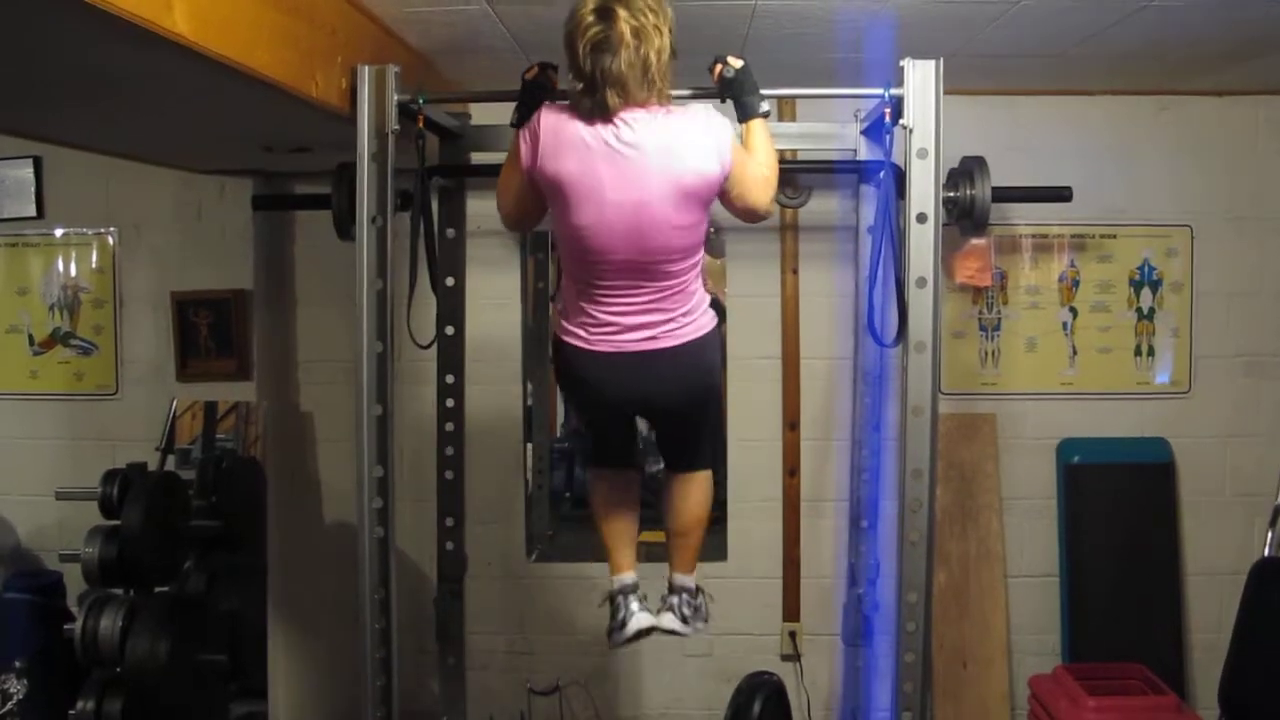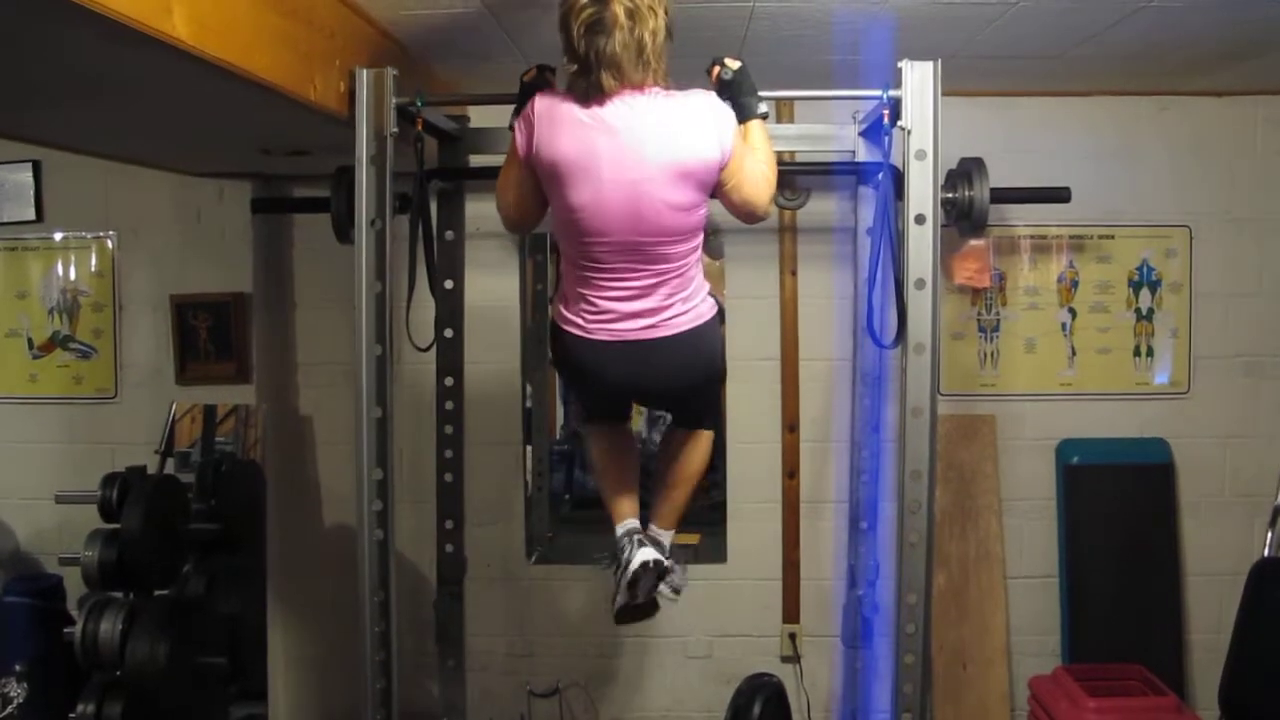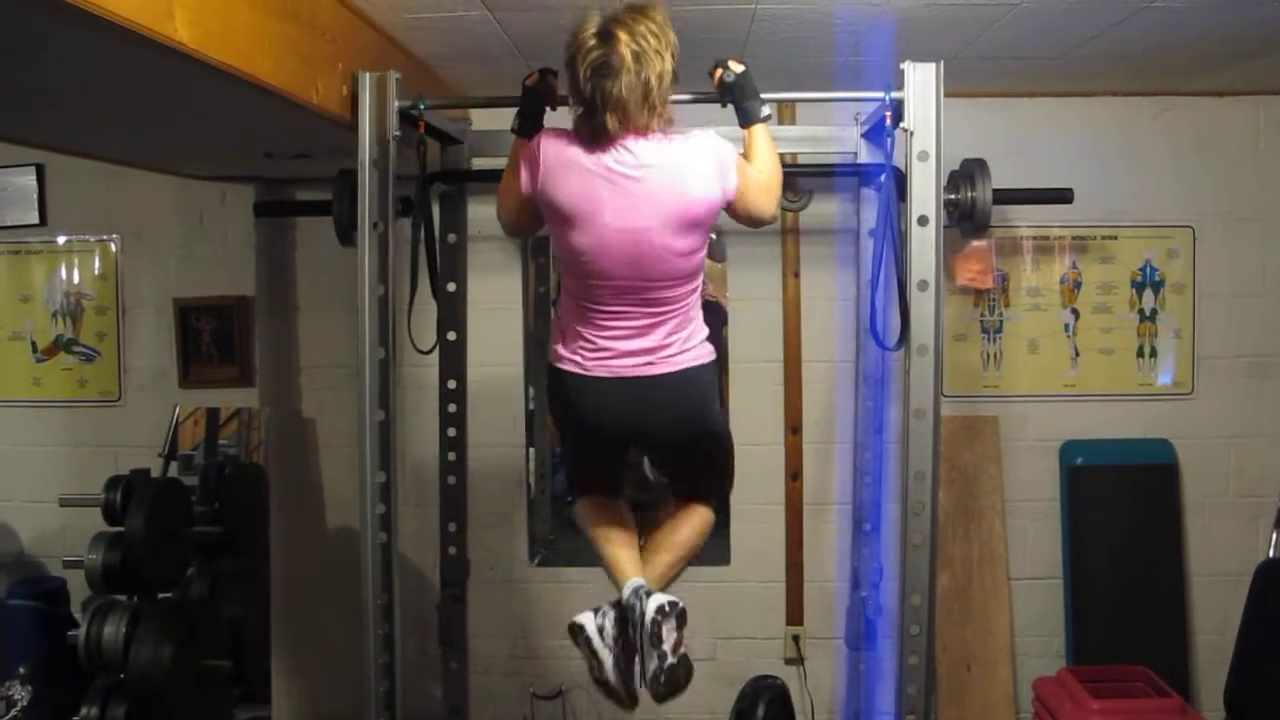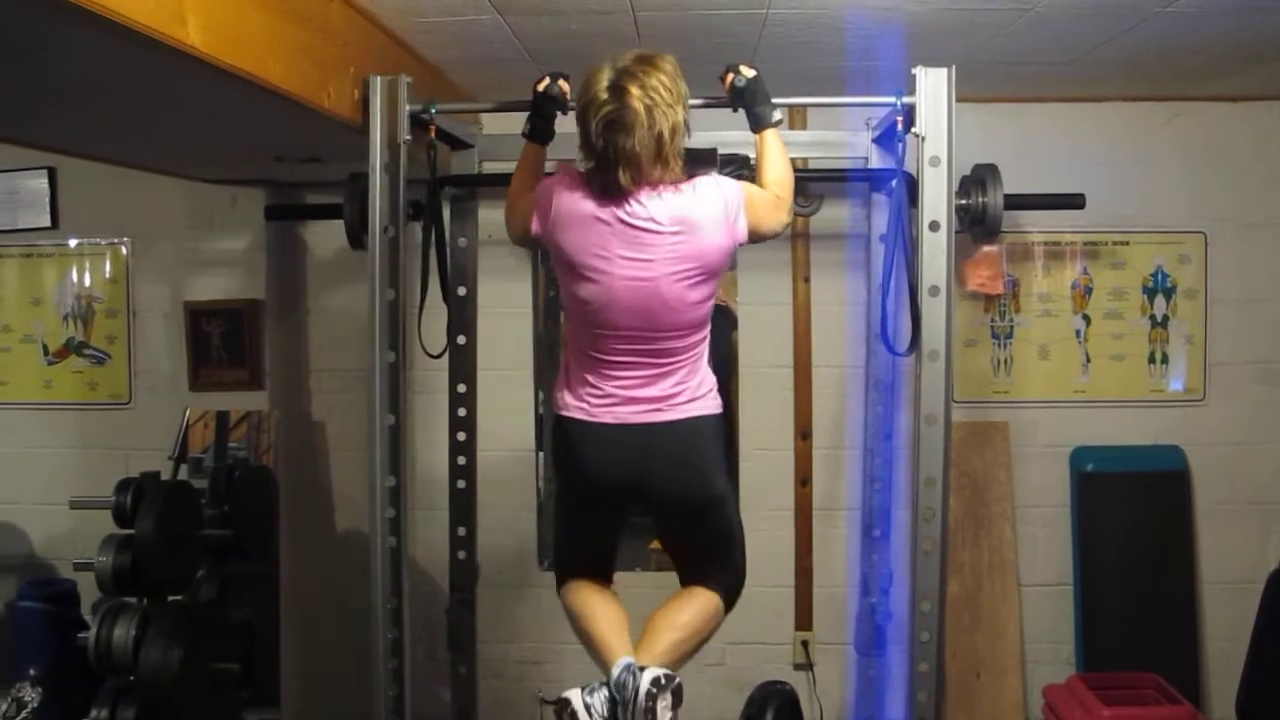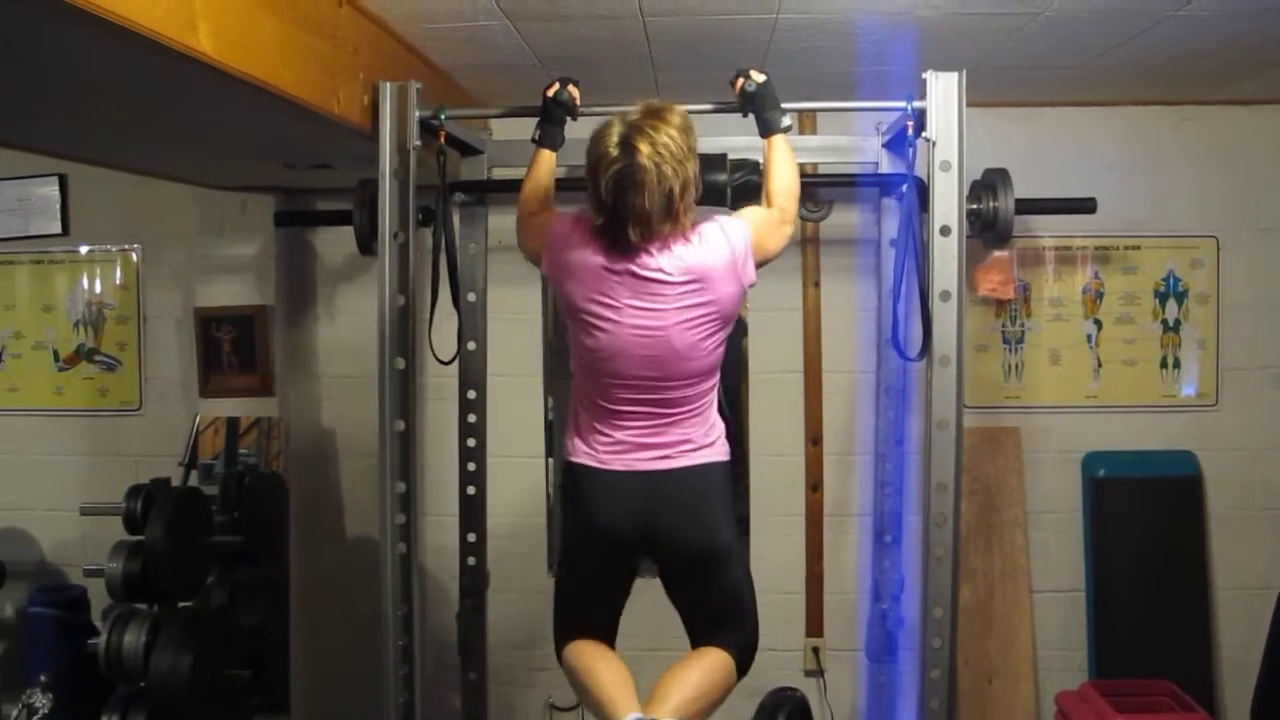
dt=0.3s
person 1, frame 1
left shoulder: (549, 133)
right shoulder: (704, 131)
left elbow: (514, 216)
right elbow: (759, 201)
right wrist: (752, 109)
left hip: (587, 358)
right hip: (685, 354)
left knee: (608, 456)
right knee: (691, 459)
left ankle: (625, 595)
right ankle: (683, 594)
person 1, frame 2
left shoulder: (545, 117)
right shoulder: (702, 115)
left elbow: (516, 218)
right elbow: (756, 204)
right wrist: (749, 106)
left hip: (584, 345)
right hip: (685, 342)
left knee: (603, 413)
right knee: (699, 413)
left ankle: (629, 534)
right ankle: (657, 541)
person 1, frame 3
left shoulder: (551, 157)
right shoulder: (705, 156)
left elbow: (513, 222)
right elbow: (765, 205)
left wrist: (527, 124)
right wrist: (752, 109)
left hip: (581, 386)
right hip: (680, 385)
left knee: (593, 487)
right knee: (705, 489)
left ankle: (630, 594)
right ankle: (650, 599)
person 1, frame 4
left shoulder: (563, 206)
right shoulder: (713, 206)
left elbow: (517, 219)
right elbow: (779, 204)
left wrist: (538, 127)
right wrist: (762, 115)
left hip: (587, 438)
right hip: (685, 439)
left knee: (581, 573)
right knee: (716, 578)
person 1, frame 5
left shoulder: (572, 254)
right shoulder: (722, 252)
left elbow: (527, 220)
right elbow: (784, 212)
left wrist: (548, 131)
right wrist: (771, 119)
left hip: (597, 489)
right hip: (693, 490)
left knee: (580, 635)
right knee: (730, 641)
